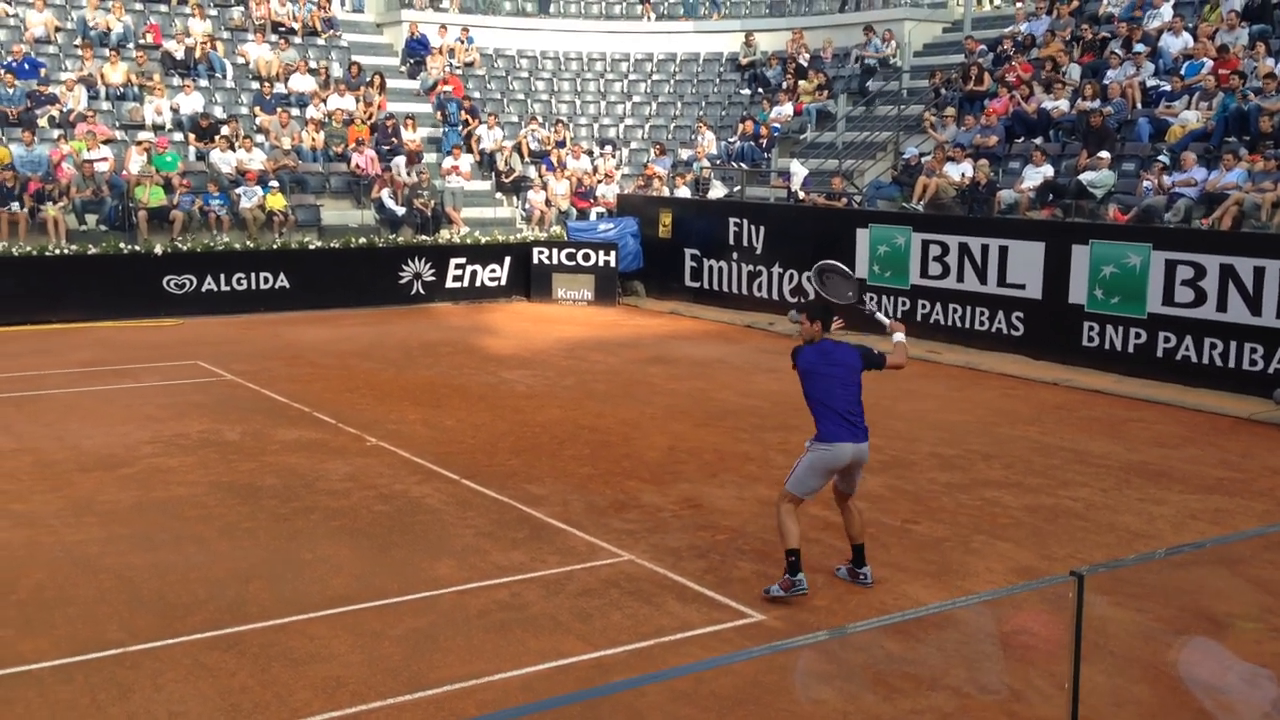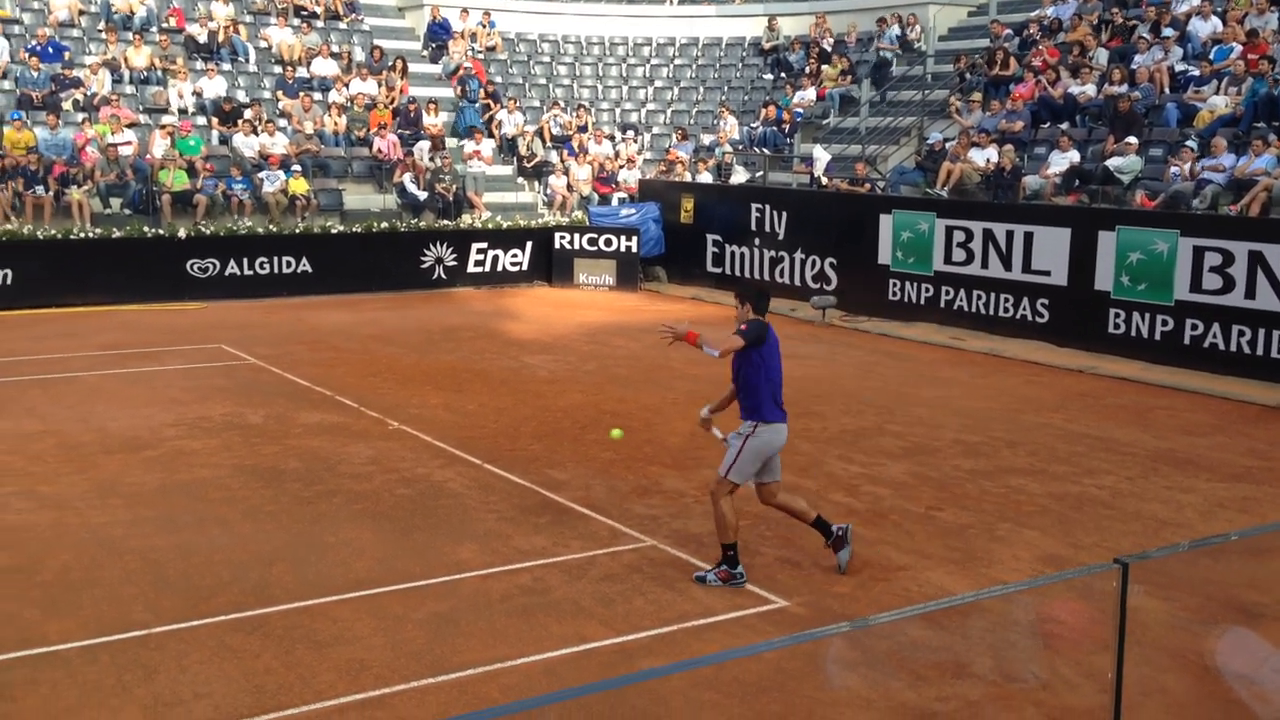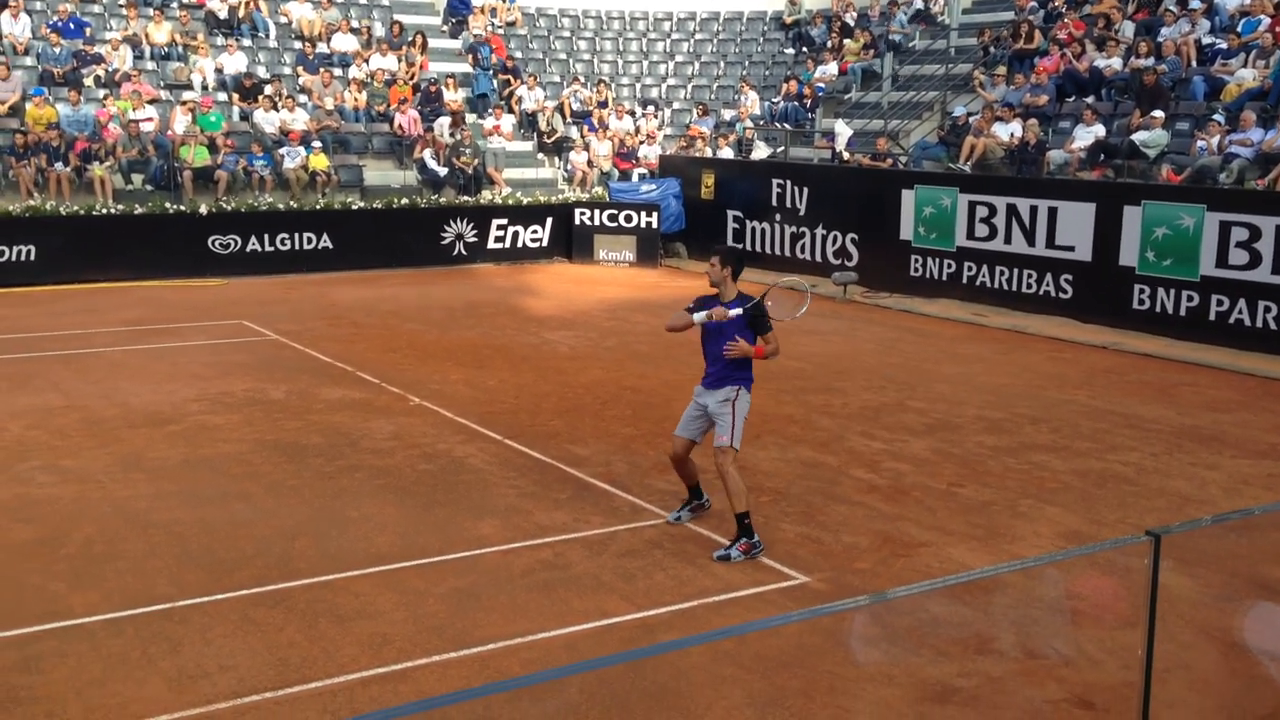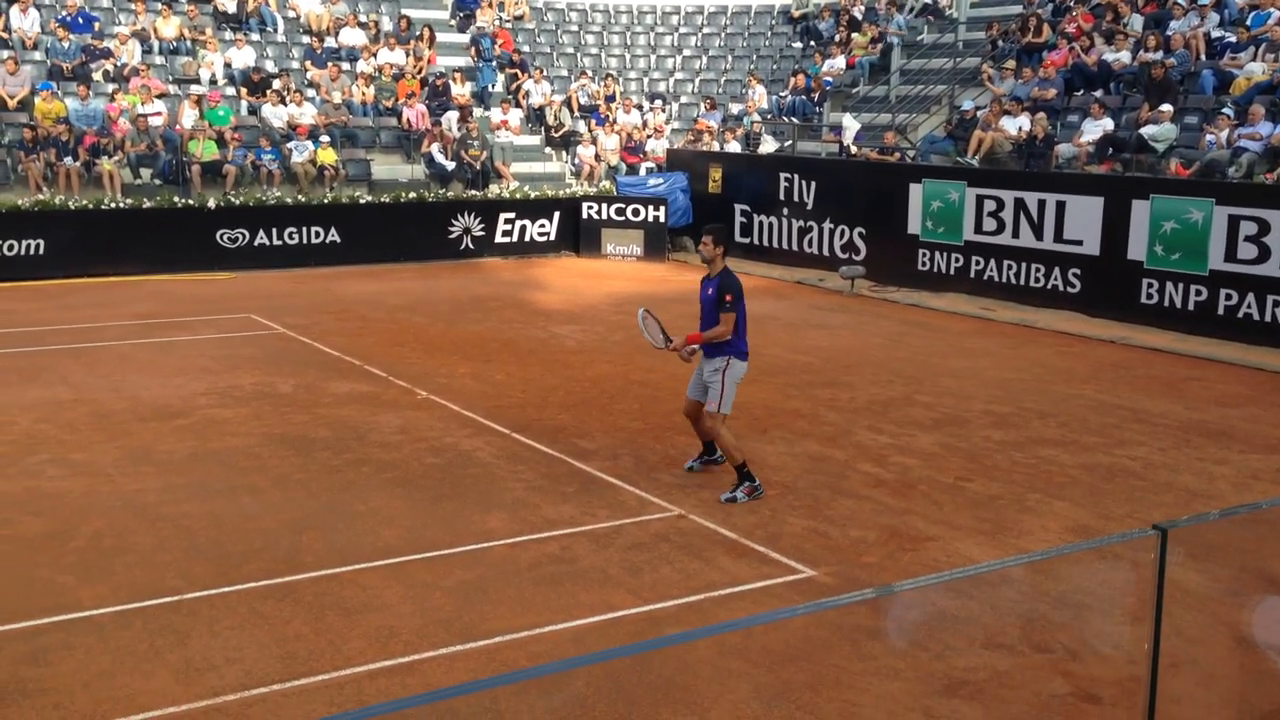
dt=0.5s
person 1, frame 1
left shoulder: (801, 354)
right shoulder: (857, 353)
right elbow: (900, 361)
left wrist: (814, 340)
right wrist: (898, 333)
left hip: (828, 446)
right hip: (860, 445)
left knee: (786, 503)
right knee: (843, 498)
left ankle: (794, 576)
right ankle: (860, 567)
person 1, frame 2
left shoulder: (756, 326)
right shoulder: (755, 340)
left elbow: (720, 349)
right elbow: (736, 390)
left wrist: (688, 335)
right wrist: (710, 410)
left hip: (759, 427)
right hip: (770, 427)
left knee: (720, 492)
right knee: (771, 494)
left ankle: (730, 567)
right ankle: (833, 533)
person 1, frame 3
left shoulder: (753, 306)
right shoulder: (705, 303)
left elbow: (774, 347)
right elbow: (671, 325)
left wrist: (750, 351)
right wrist: (705, 315)
left hip: (733, 393)
right hip: (705, 391)
left knee: (724, 462)
right knee: (677, 452)
left ankle: (747, 538)
right ankle: (697, 499)
person 1, frame 4
left shoulder: (729, 284)
right shoulder: (707, 280)
left elbow: (725, 331)
left wrist: (688, 340)
right wrist: (692, 347)
left hip: (728, 361)
right hip: (709, 359)
left knee: (714, 423)
right knee: (691, 410)
left ankle: (749, 482)
right ankle: (711, 453)
